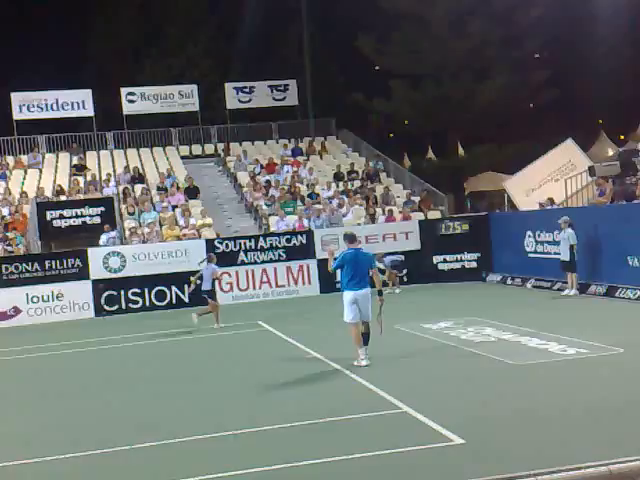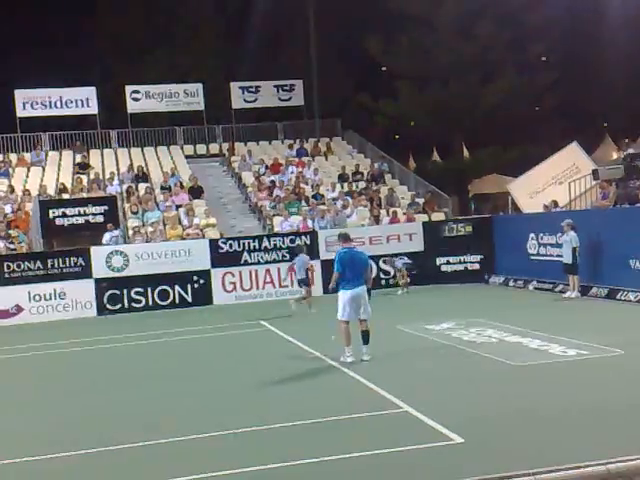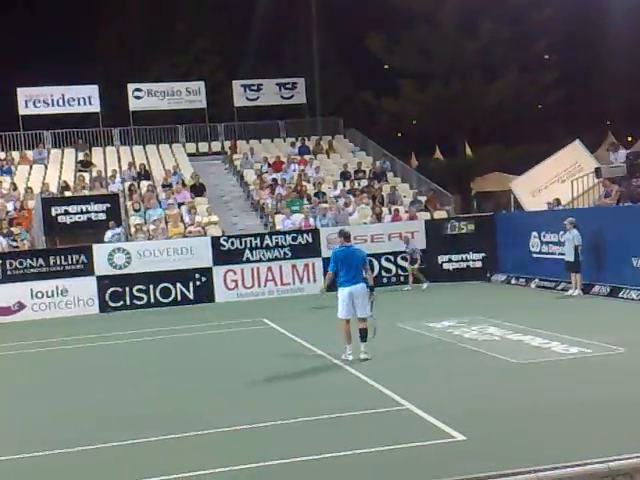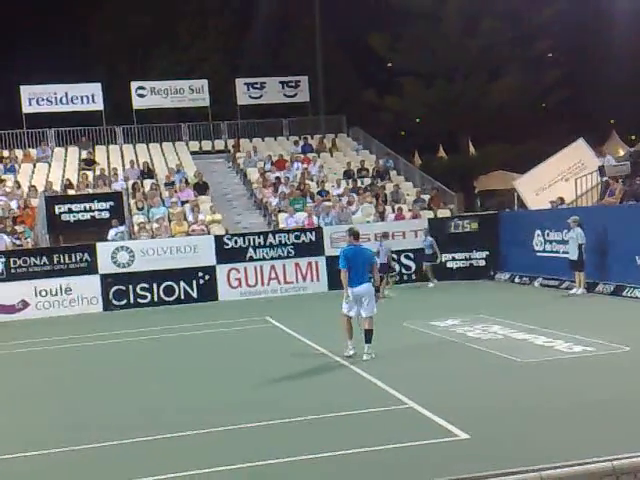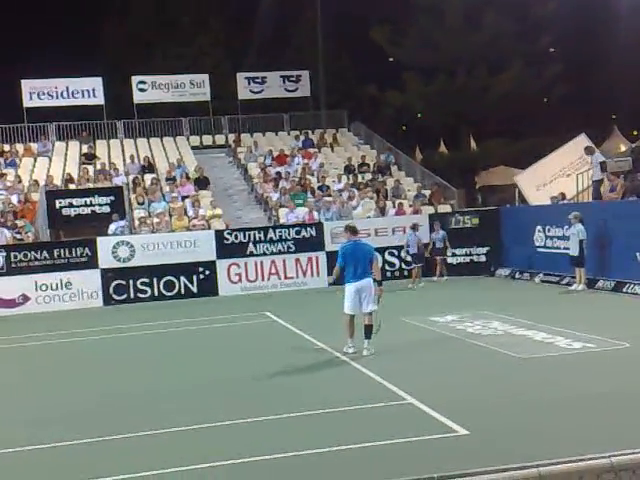
dt=0.4s
person 1, frame 1
left shoulder: (345, 255)
right shoulder: (368, 255)
left elbow: (331, 269)
right elbow: (375, 274)
left wrist: (330, 256)
right wrist: (380, 292)
left hip: (350, 293)
right hip: (364, 291)
left knee: (354, 325)
right knee: (365, 322)
left ankle: (362, 357)
right ankle: (364, 353)
person 1, frame 2
left shoulder: (340, 254)
right shoulder: (363, 255)
left elbow: (336, 275)
right elbow: (368, 275)
left wrist: (332, 285)
right wrist: (367, 289)
left hip: (346, 291)
right hip: (361, 290)
left knee: (344, 322)
right knee: (363, 321)
left ankle: (348, 354)
right ankle: (365, 352)
person 1, frame 3
left shoulder: (336, 253)
right shoulder: (361, 252)
left elbow: (331, 274)
right elbow: (368, 272)
left wrist: (325, 286)
right wrist: (372, 289)
left hip: (344, 289)
right hip: (360, 287)
left knee: (345, 321)
right knee: (363, 319)
left ankle: (349, 352)
right ankle: (363, 350)
person 1, frame 4
left shoulder: (345, 252)
right shoulder: (369, 252)
left elbow: (344, 272)
right elbow: (375, 272)
left wrist: (345, 290)
right wrist: (377, 289)
left hip: (352, 289)
right hip: (366, 287)
left knee: (347, 316)
right knee: (368, 318)
left ankle: (350, 347)
right ankle: (367, 351)
person 1, frame 5
left shoulder: (344, 248)
right shoulder: (369, 247)
left elbow: (338, 269)
right elbow: (376, 267)
left wrist: (332, 278)
right wrist: (379, 283)
left hip: (352, 284)
right hip: (367, 282)
left knee: (350, 315)
right knee: (368, 314)
left ankle: (350, 345)
right ankle: (367, 346)
